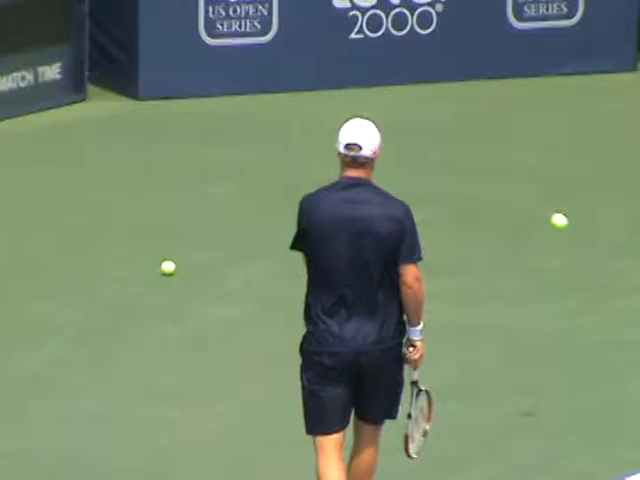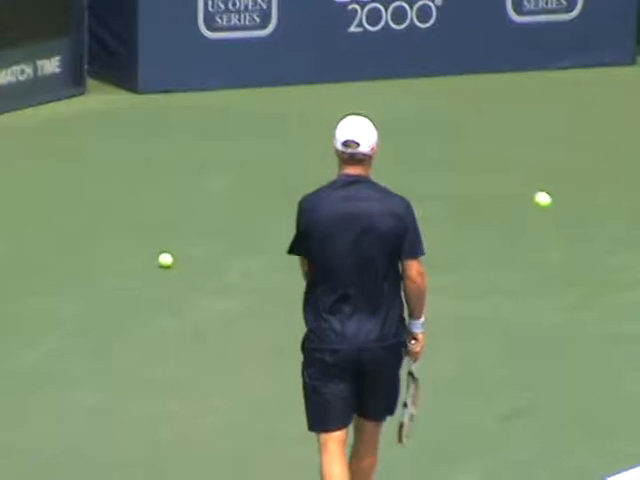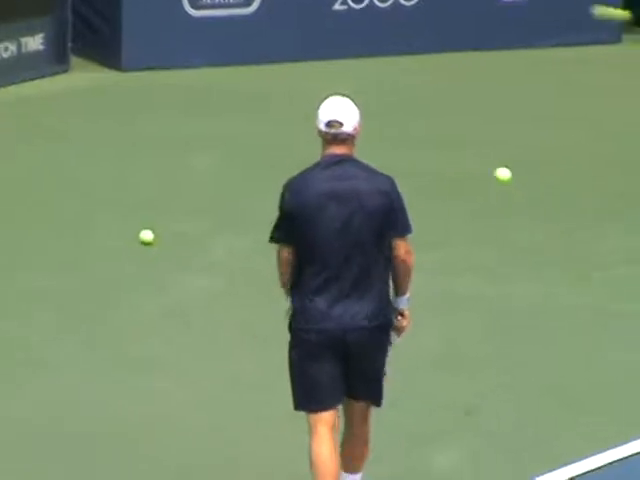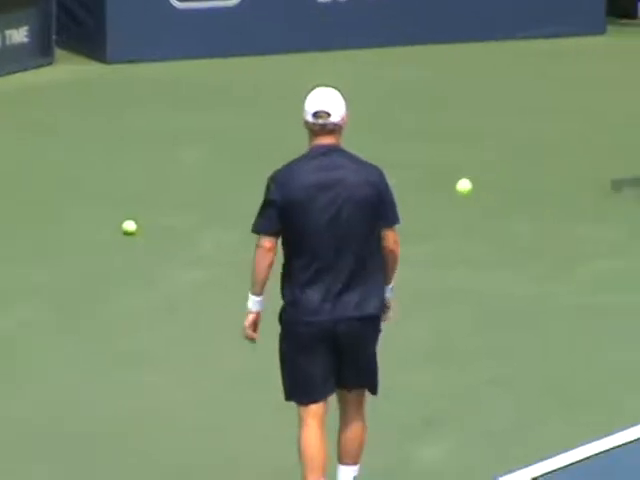
dt=0.1s
person 1, frame 1
left shoulder: (311, 206)
right shoulder: (396, 212)
right elbow: (411, 281)
right wrist: (415, 335)
left hip: (325, 344)
right hip: (380, 344)
left knee: (329, 448)
right knee: (369, 437)
person 1, frame 2
left shoulder: (311, 206)
right shoulder: (397, 208)
left elbow: (308, 270)
right elbow: (414, 275)
right wrist: (417, 327)
left hip: (327, 342)
right hip: (382, 340)
left knee: (332, 445)
right knee: (369, 434)
person 1, frame 3
left shoulder: (297, 188)
right shoulder: (383, 187)
left elbow: (285, 256)
right elbow: (403, 255)
left wrist: (293, 301)
right wrist: (401, 304)
left hip: (314, 324)
right hip: (368, 322)
left knee: (323, 426)
right knee: (360, 414)
person 1, frame 4
left shoulder: (284, 180)
right shoulder: (371, 177)
left elbow: (266, 247)
right elbow: (390, 245)
left wrist: (254, 304)
right wrist: (385, 292)
left hip: (305, 315)
right hip: (359, 312)
left knee: (312, 417)
right knee: (354, 407)
